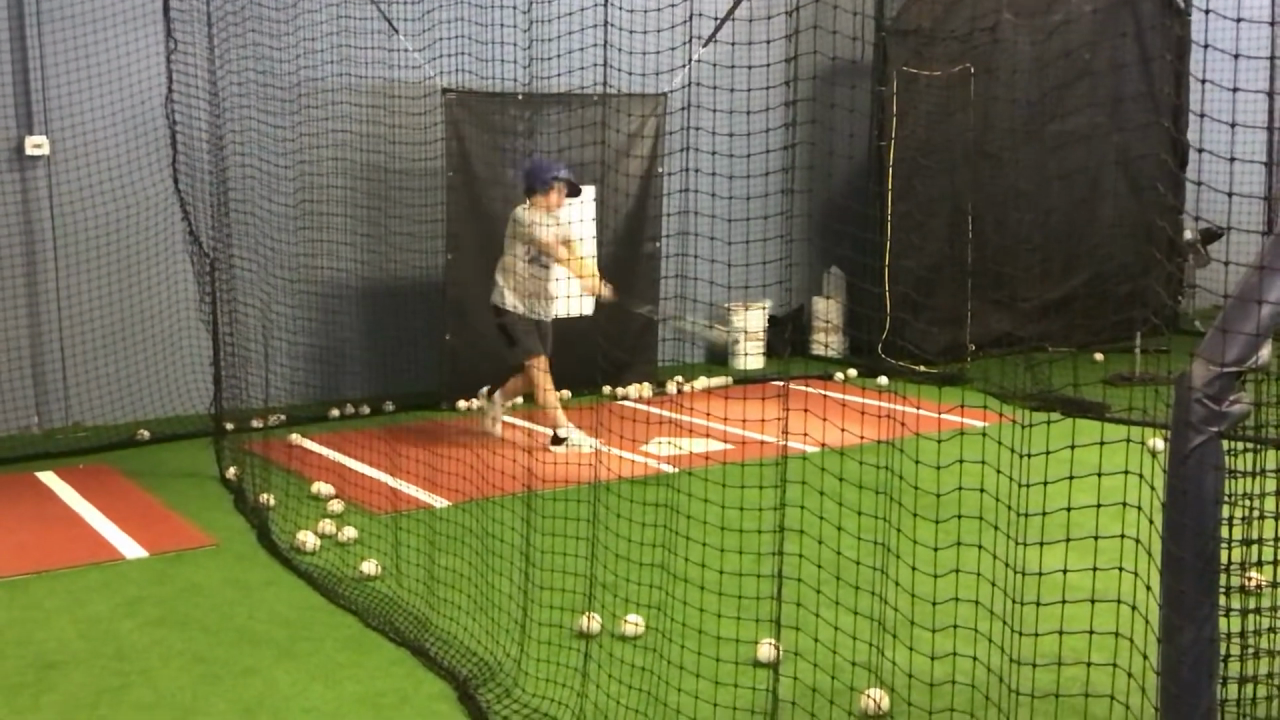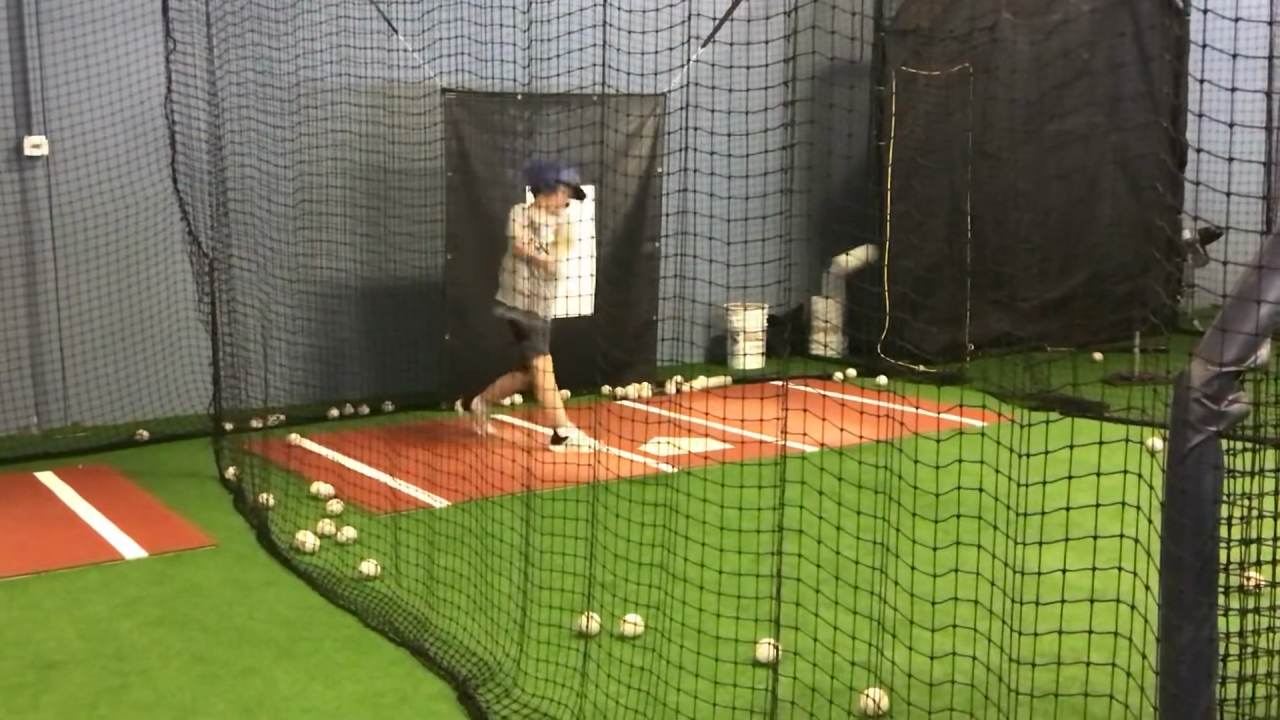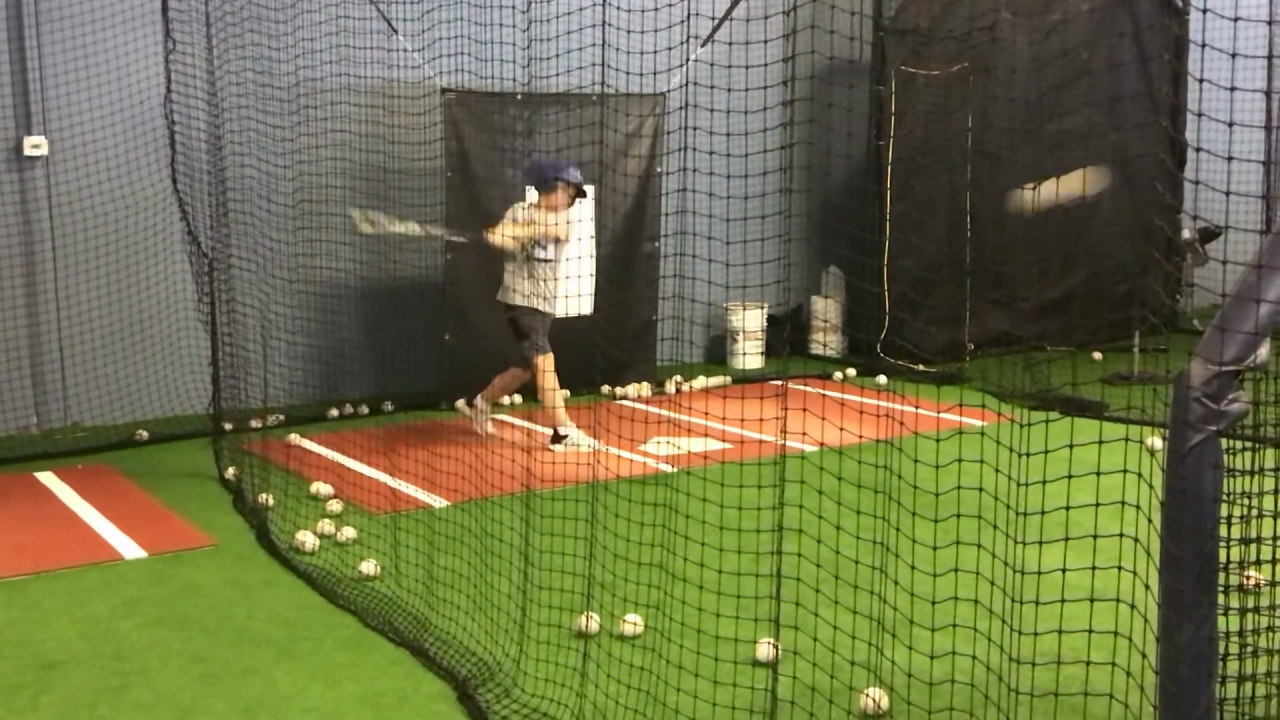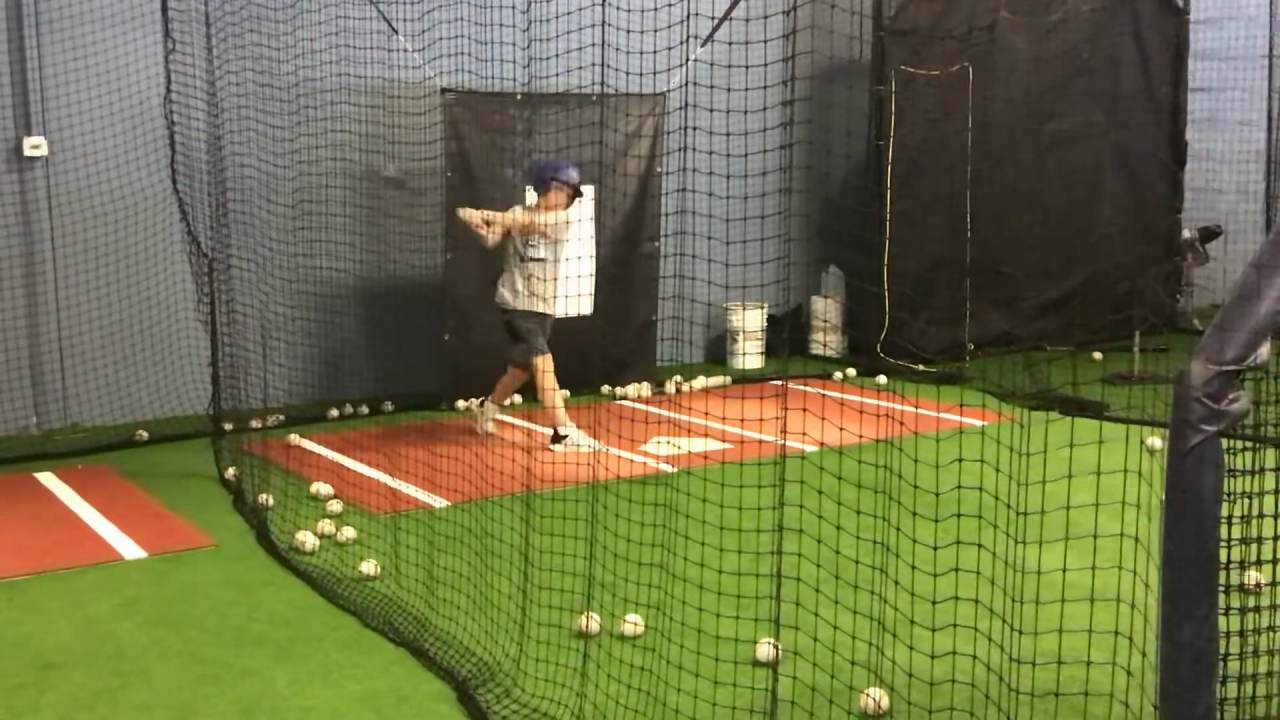
dt=0.1s
person 1, frame 1
left shoulder: (559, 221)
right shoulder: (522, 215)
left elbow: (575, 252)
right elbow: (552, 248)
left wrist: (594, 277)
right wrist: (584, 277)
left hip: (540, 309)
right hip: (511, 304)
left knee: (537, 371)
right knee: (537, 363)
left ankle: (497, 398)
right ankle: (563, 433)
person 1, frame 2
left shoulder: (562, 221)
right shoulder: (520, 212)
left elbow: (563, 246)
right elbow: (519, 244)
left wrist: (553, 262)
right wrist: (541, 257)
left hip: (540, 307)
right hip: (514, 303)
left knee: (526, 374)
right knee: (542, 363)
left ankle: (481, 404)
right ankle: (563, 431)
person 1, frame 3
left shoulder: (564, 219)
right shoulder: (519, 210)
left elbow: (545, 230)
right elbow: (501, 235)
left wrist: (516, 233)
right wrist: (499, 237)
left hip: (543, 304)
right hip: (518, 300)
left knee: (524, 368)
right knee: (545, 361)
left ankle: (480, 403)
right ankle: (563, 431)
person 1, frame 4
left shoulder: (561, 219)
right shoulder: (517, 211)
left elbow: (531, 222)
right elbow: (491, 237)
left wrist: (487, 216)
right wrist: (477, 223)
left hip: (543, 305)
right hip: (515, 302)
left knee: (521, 369)
right knee: (543, 362)
left ankle: (487, 407)
right ankle: (563, 431)
